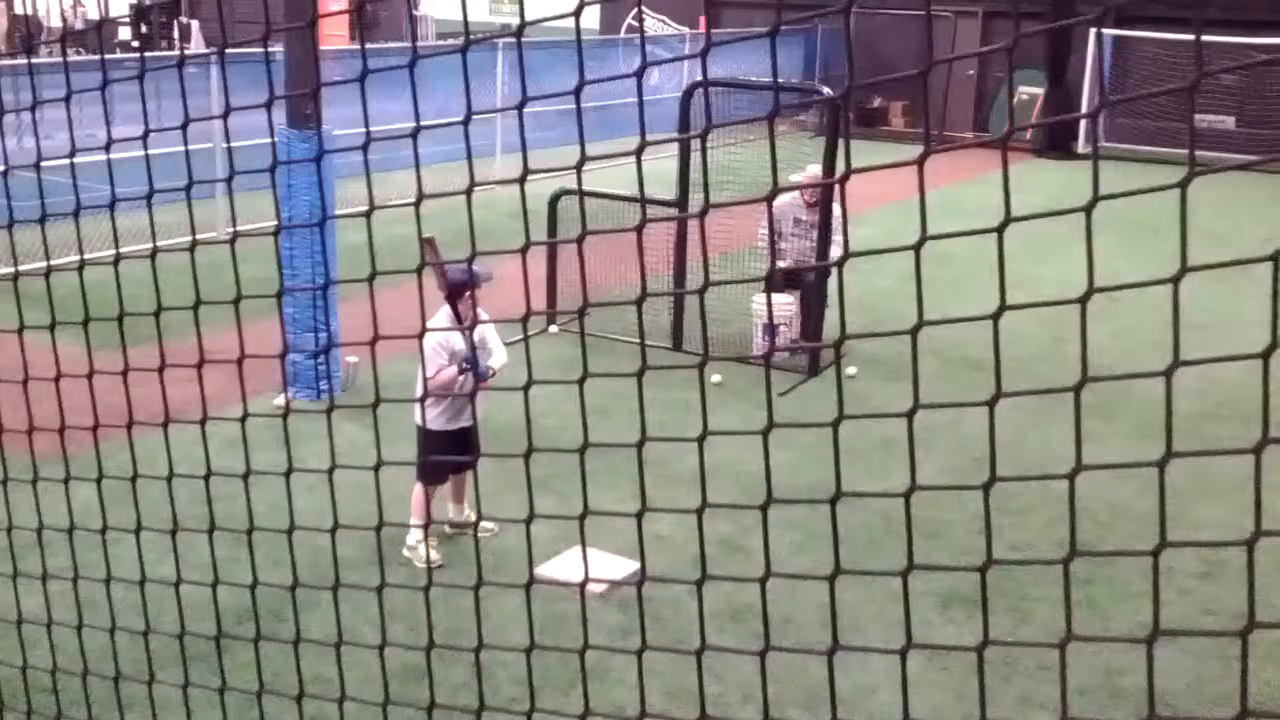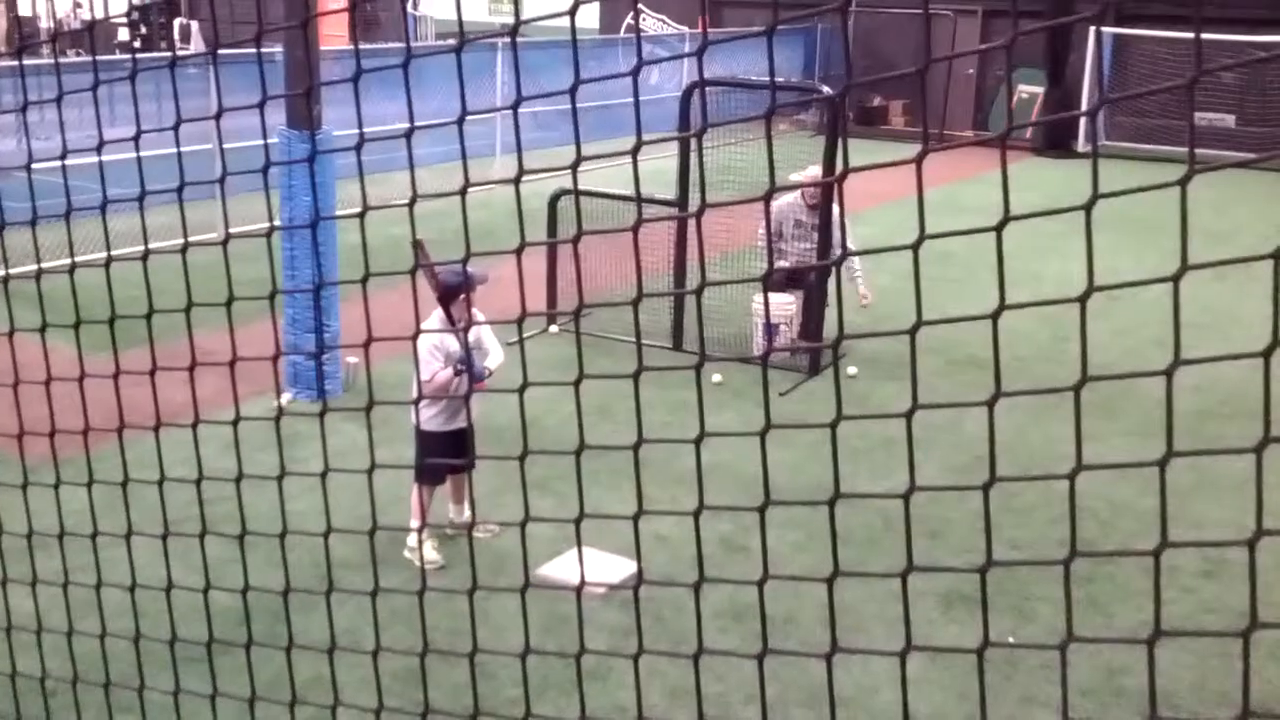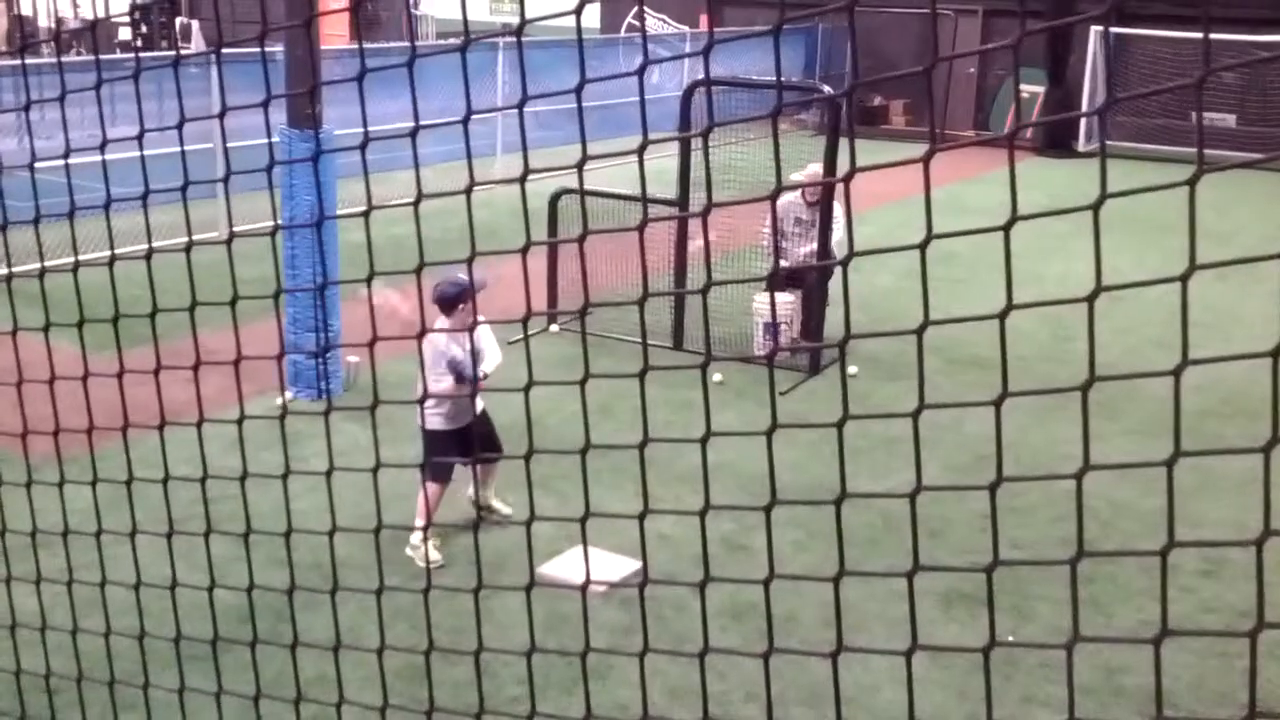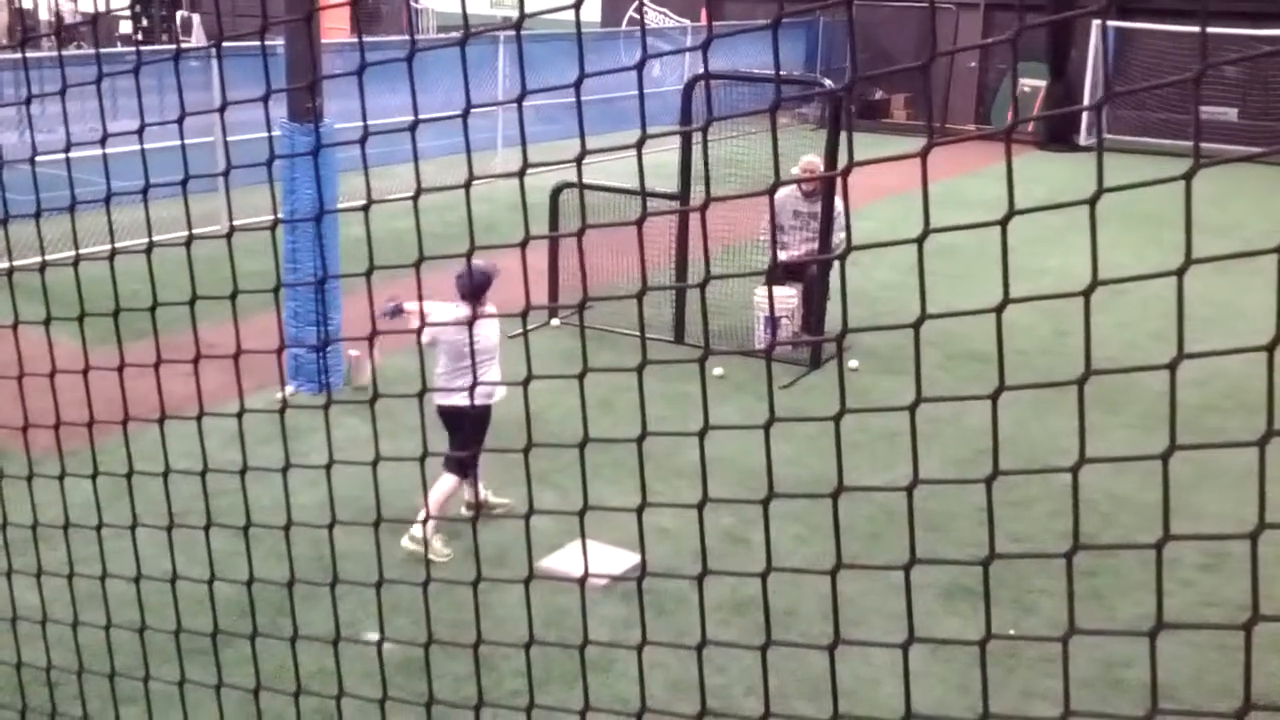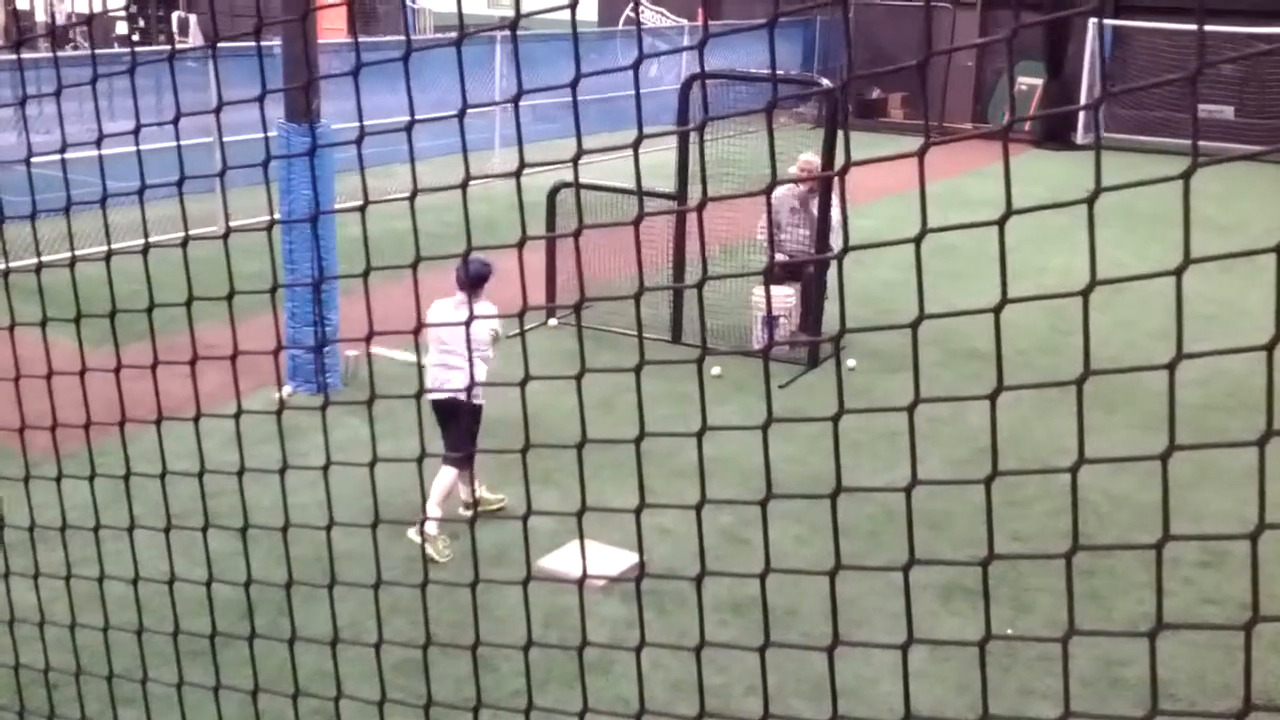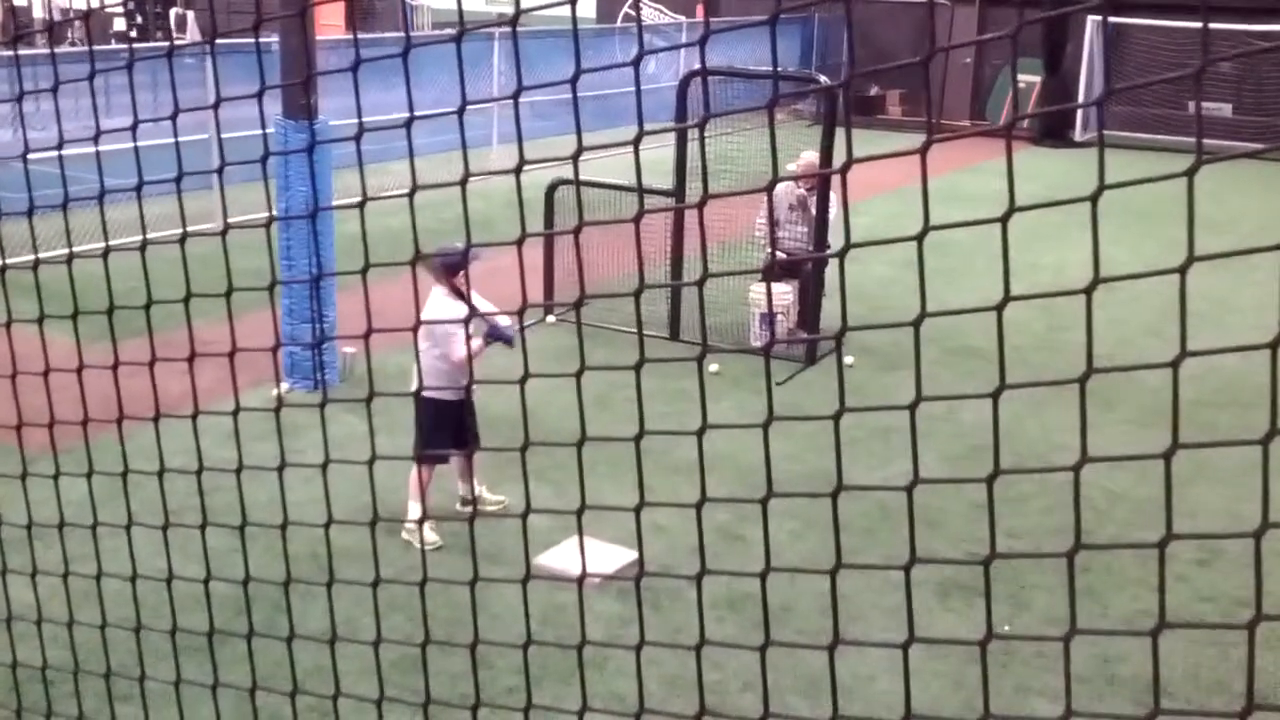
dt=0.5s
person 1, frame 1
left shoulder: (478, 318)
right shoulder: (436, 332)
left elbow: (499, 351)
right elbow: (433, 383)
left wrist: (489, 368)
right wrist: (462, 366)
left hip: (465, 411)
right hip: (437, 418)
left knee: (461, 468)
right knee: (430, 478)
left ankle: (459, 517)
right ankle: (416, 537)
person 1, frame 2
left shoulder: (475, 319)
right shoulder: (431, 335)
left elbow: (495, 352)
right elbow: (428, 386)
left wrist: (484, 370)
right wrist: (457, 368)
left hip: (461, 412)
right hip: (434, 420)
left knee: (460, 469)
right knee: (428, 480)
left ankle: (460, 518)
right ankle: (417, 538)
person 1, frame 3
left shoulder: (477, 324)
right shoulder: (437, 343)
left elbow: (493, 355)
right elbow: (445, 391)
left wrist: (479, 374)
right wrist: (462, 379)
left hip: (471, 409)
right hip: (441, 418)
left knee: (491, 455)
right knee: (438, 479)
left ankle: (483, 500)
right ankle: (419, 536)
person 1, frame 4
left shoulder: (439, 320)
right shoulder: (489, 315)
left elbow: (423, 338)
right elbow: (454, 310)
left wrist: (402, 307)
right wrist: (406, 307)
left hip: (445, 399)
right hip: (477, 401)
left knee: (467, 449)
right knee: (458, 465)
left ankle: (476, 497)
right ankle: (422, 528)
person 1, frame 5
left shoulder: (436, 308)
right shoulder: (490, 314)
left hip: (437, 388)
right hip: (465, 392)
left knee: (463, 447)
right knee: (455, 457)
left ankle: (471, 494)
right ankle: (429, 523)
person 1, frame 6
left shoulder: (460, 298)
right shoulder: (441, 311)
right elbow: (458, 357)
left wrist: (501, 328)
right wrist: (486, 337)
left hip: (458, 388)
right hip: (434, 392)
left knee: (466, 444)
right knee: (428, 456)
left ankle: (469, 494)
right ankle: (414, 519)
person 2, frame 1
left shoulder: (833, 211)
right shoulder: (783, 203)
left elbow: (838, 246)
right elbow: (765, 235)
left wrist: (831, 257)
right wrist: (775, 260)
left hip: (813, 267)
right hip: (784, 265)
left knee: (812, 283)
right knee: (773, 282)
person 2, frame 2
left shoulder: (833, 212)
right shoulder: (783, 205)
left elbow: (845, 250)
right elbow: (766, 235)
left wrist: (860, 283)
right wrist: (777, 260)
left hip: (815, 267)
right hip: (786, 266)
left knee: (815, 283)
right knee: (773, 282)
person 2, frame 3
left shoulder: (832, 209)
right shoulder: (785, 203)
left elbow: (834, 239)
right elbow: (769, 233)
left wrist: (807, 251)
right wrist: (777, 259)
left hip: (816, 266)
right hip: (786, 263)
left knee: (814, 283)
right knee: (774, 281)
left ankle: (811, 338)
person 2, frame 4
left shoulder: (832, 202)
right shoulder: (782, 196)
left elbow: (838, 238)
right elbow: (768, 229)
left wrist: (810, 249)
right wrist: (778, 251)
left hip: (816, 257)
right hip: (786, 256)
left knee: (815, 276)
right knee: (773, 273)
left ankle: (811, 331)
person 2, frame 5
left shoulder: (828, 199)
right shoulder: (780, 194)
right elbow: (766, 227)
left wrist: (806, 207)
right wrist: (773, 252)
left hip: (813, 257)
right hip: (784, 256)
left knee: (813, 275)
right knee: (772, 272)
left ankle: (808, 329)
person 2, frame 6
left shoulder: (827, 197)
right shoulder: (779, 191)
right elbow: (764, 224)
left wrist: (805, 208)
right wrist: (771, 249)
left hip: (810, 254)
right hip: (781, 252)
left knee: (811, 272)
right knee: (769, 269)
